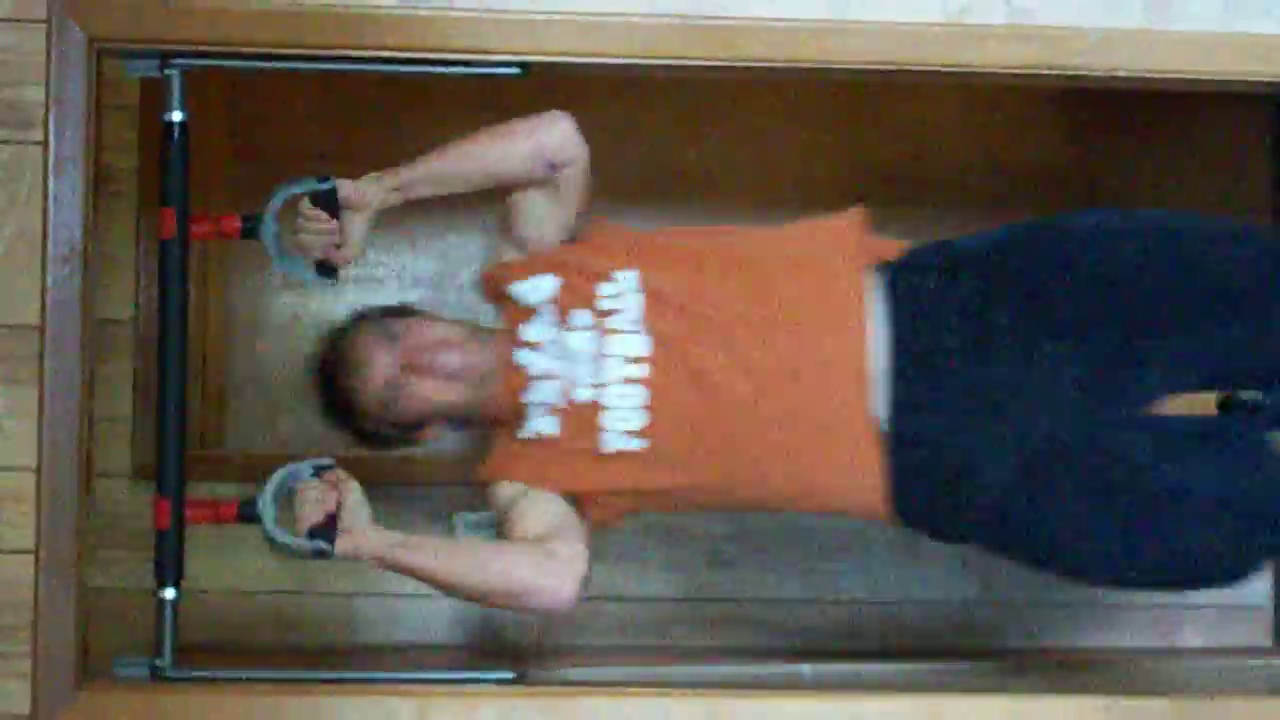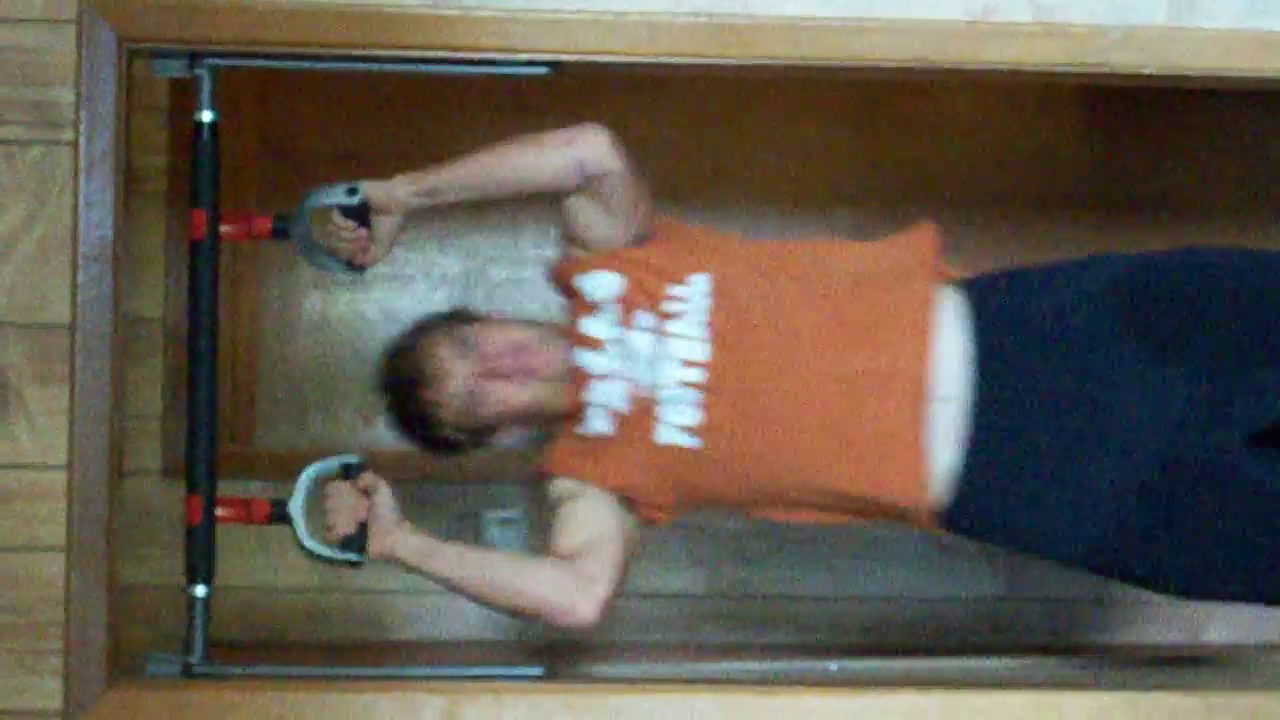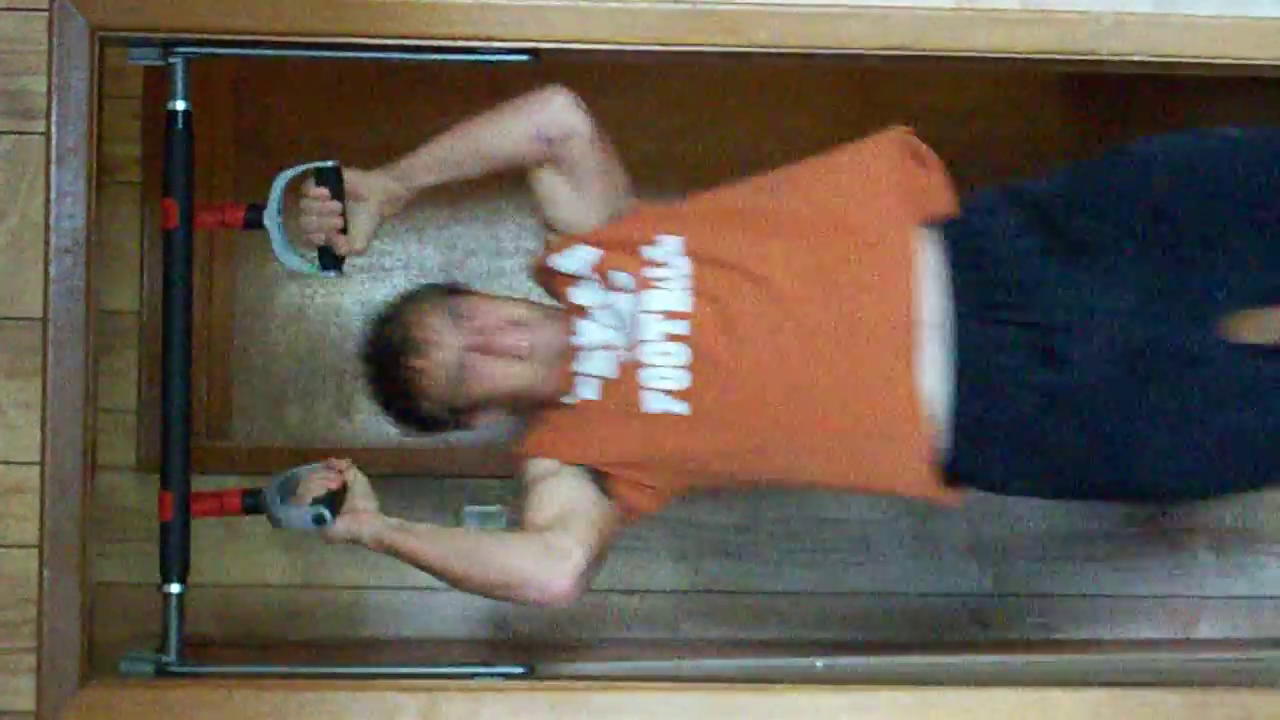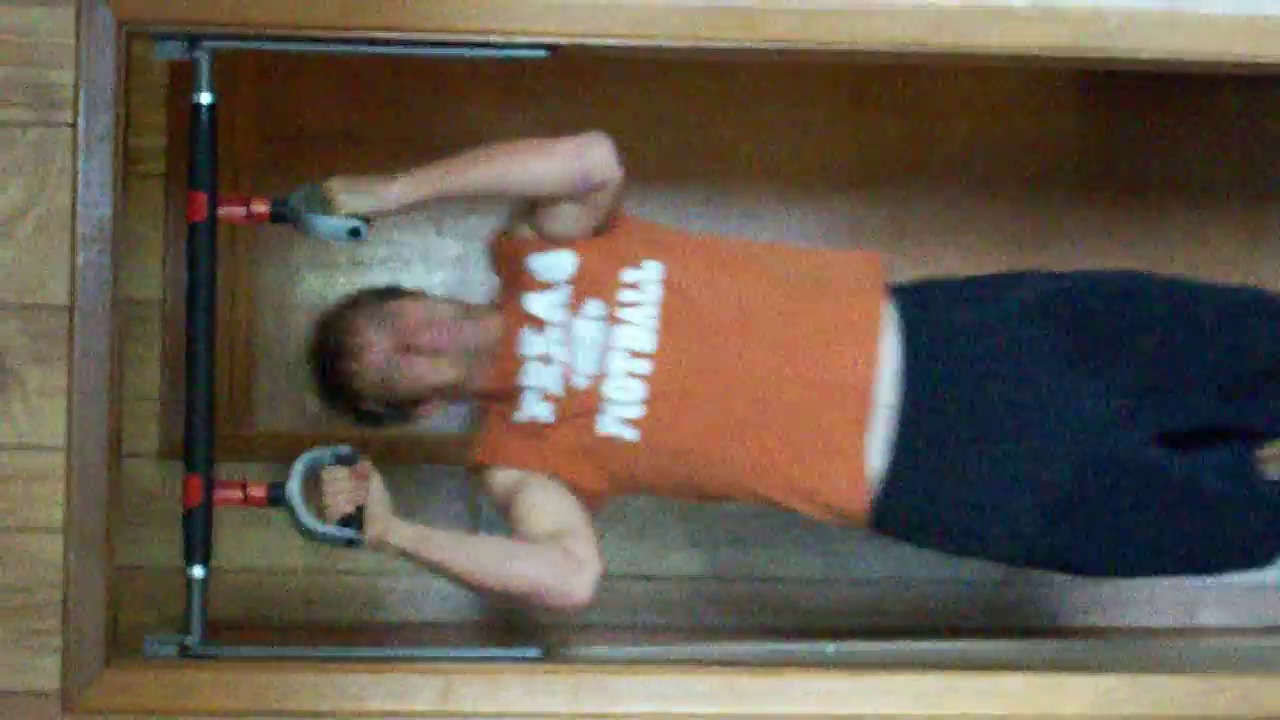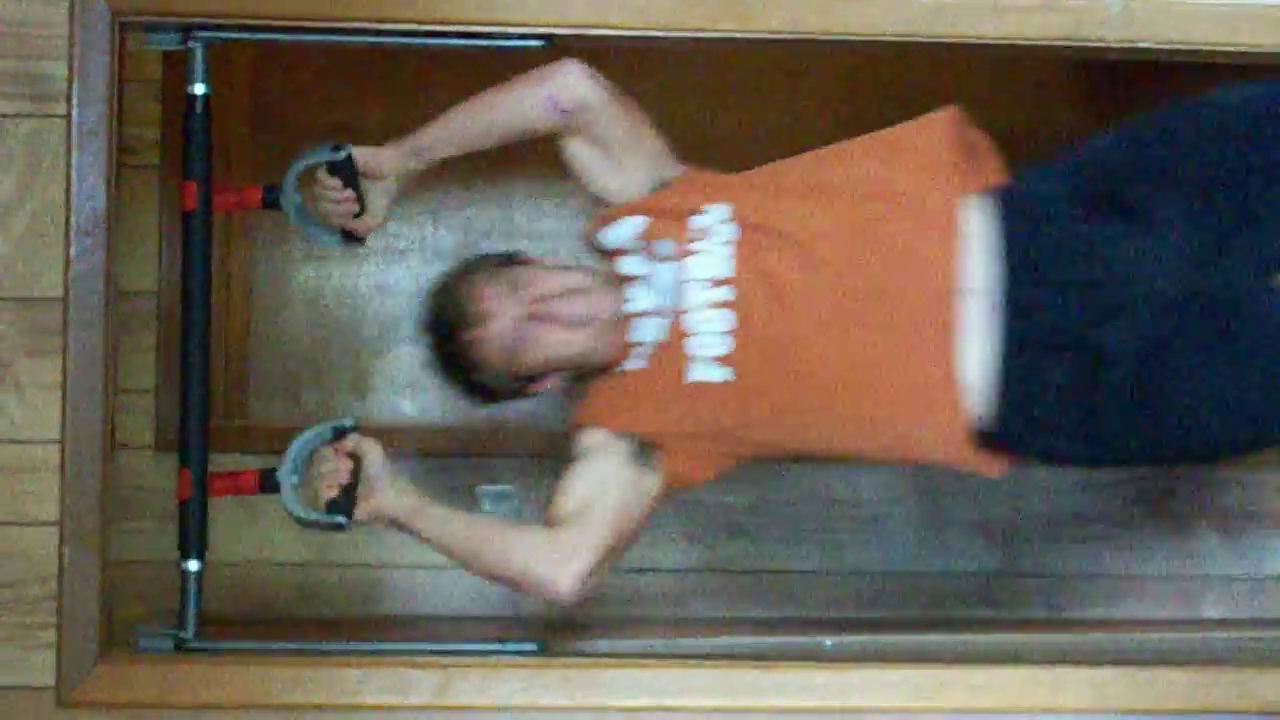
dt=1s
person 1, frame 1
left shoulder: (532, 273)
right shoulder: (529, 470)
left elbow: (556, 137)
right elbow: (553, 579)
right wrist: (373, 542)
left hip: (906, 300)
right hip: (924, 457)
person 1, frame 2
left shoulder: (603, 266)
right shoulder: (590, 471)
left elbow: (591, 153)
right elbow: (581, 596)
left wrist: (406, 189)
right wrist: (400, 542)
left hip: (986, 323)
right hip: (992, 479)
person 1, frame 3
left shoulder: (578, 247)
right shoulder: (572, 451)
left elbow: (558, 114)
right elbow: (554, 571)
left wrist: (387, 182)
right wrist: (377, 529)
left hip: (969, 252)
right hip: (983, 414)
person 1, frame 4
left shoulder: (534, 254)
right shoulder: (521, 455)
left elbow: (592, 158)
right elbow: (568, 577)
left wrist: (394, 188)
right wrist: (388, 529)
left hip: (913, 325)
right hip: (939, 482)
person 1, frame 5
left shoulder: (634, 214)
right shoulder: (629, 426)
left elbow: (572, 87)
right elbow: (563, 567)
left wrist: (400, 157)
right wrist: (394, 502)
right hip: (1053, 385)
